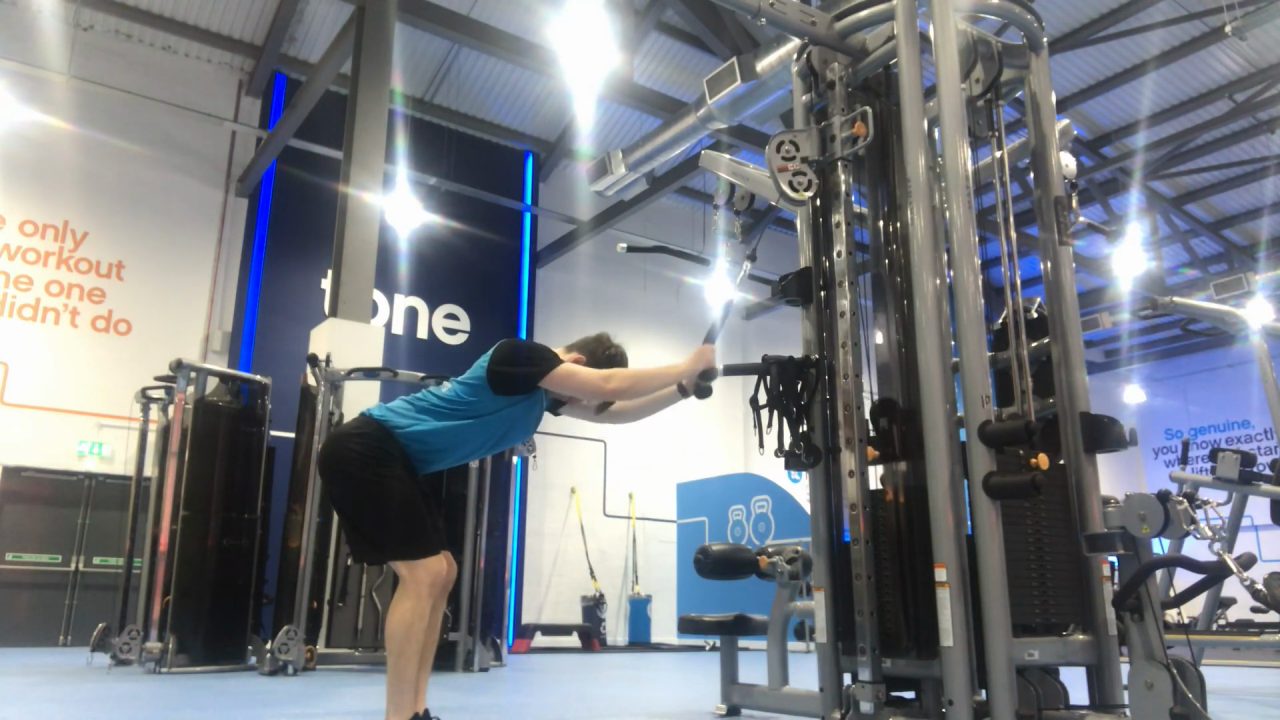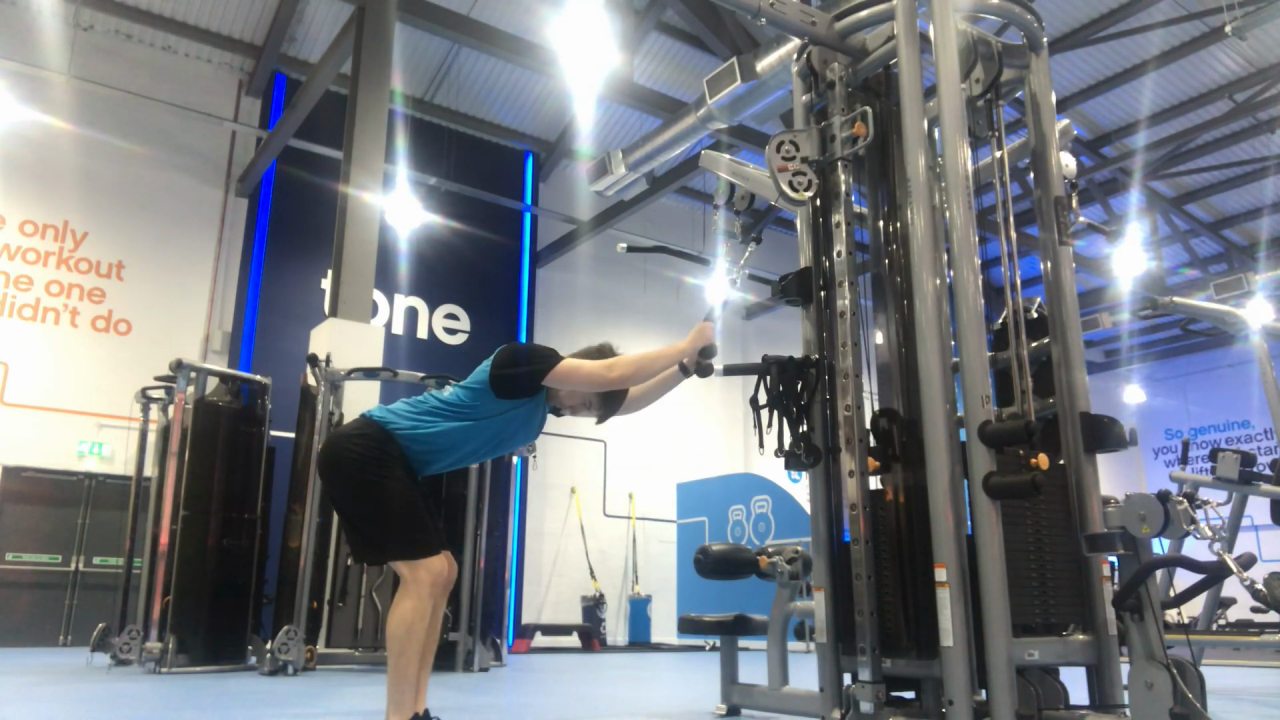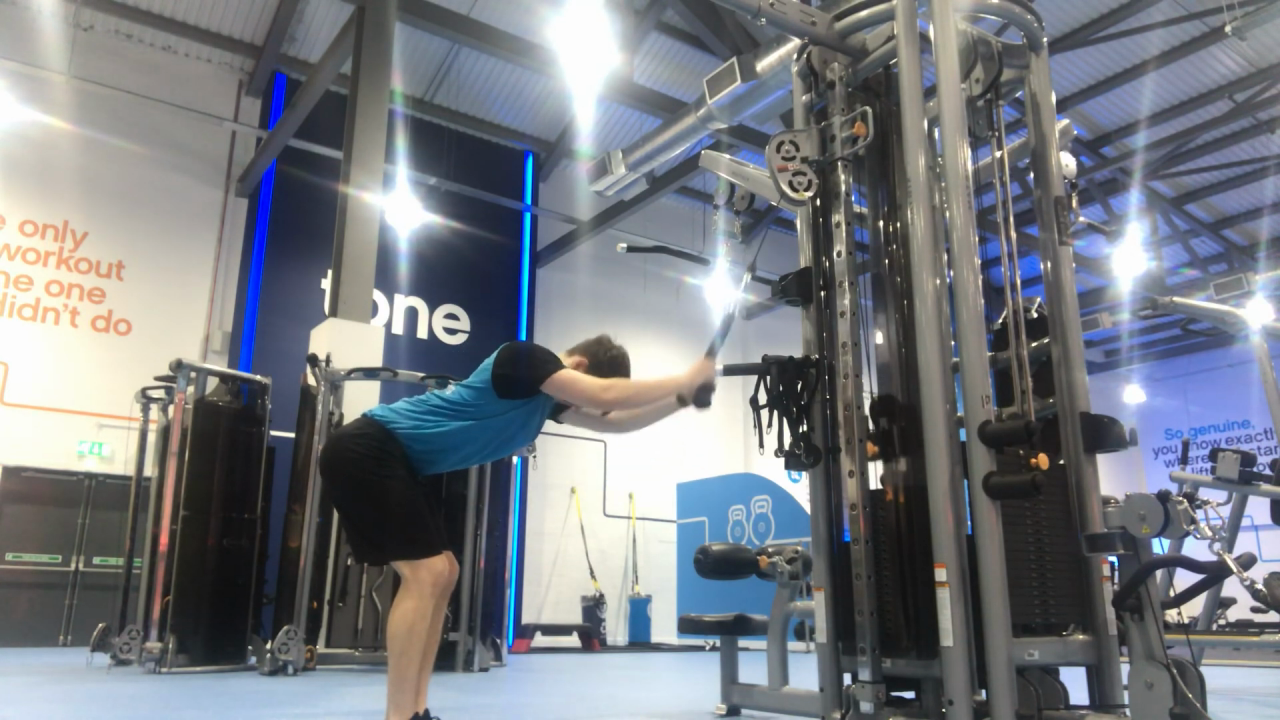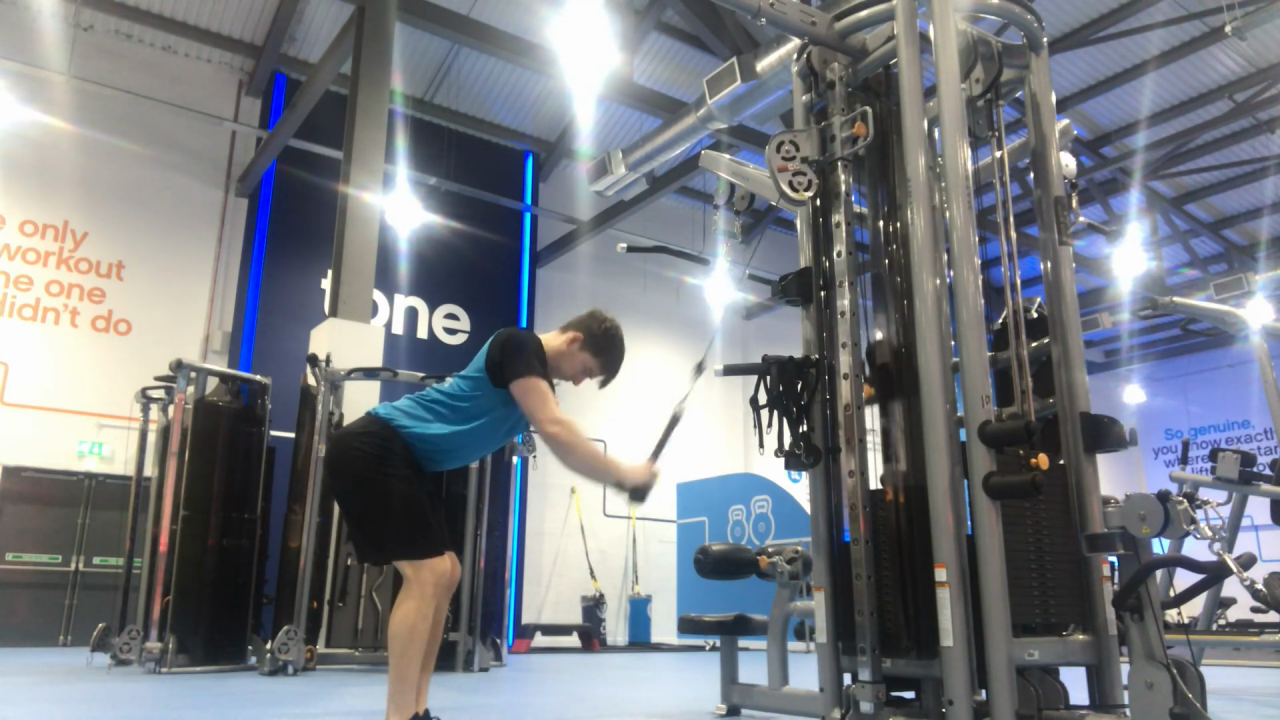
dt=0.3s
person 1, frame 1
left shoulder: (544, 389)
right shoulder: (520, 355)
left elbow: (617, 410)
right elbow: (610, 384)
left wrist: (684, 387)
right wrist: (687, 366)
left hip: (388, 457)
right hip: (365, 450)
left knee: (439, 573)
right knee: (423, 573)
person 1, frame 2
left shoulder: (545, 394)
right shoulder: (521, 360)
left elbow: (625, 399)
right elbow: (614, 375)
left wrist: (686, 367)
right wrist: (687, 346)
left hip: (386, 458)
right hip: (364, 450)
left knee: (440, 573)
right knee: (423, 574)
person 1, frame 3
left shoulder: (548, 395)
right shoulder: (524, 359)
left elbow: (615, 420)
right elbow: (607, 395)
left wrist: (682, 395)
right wrist: (686, 379)
left hip: (388, 458)
right hip: (367, 451)
left knee: (442, 573)
right knee: (425, 574)
person 1, frame 4
left shoulder: (537, 376)
right shoulder: (518, 346)
left elbow: (564, 444)
right elbow: (554, 428)
left wrist: (616, 477)
right wrist: (622, 473)
left hip: (401, 458)
right hip: (371, 450)
left knee: (441, 574)
right knee: (428, 573)
